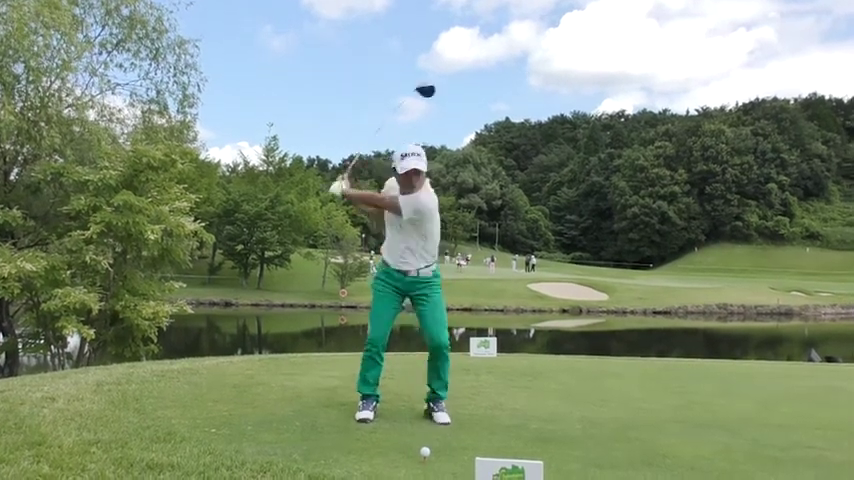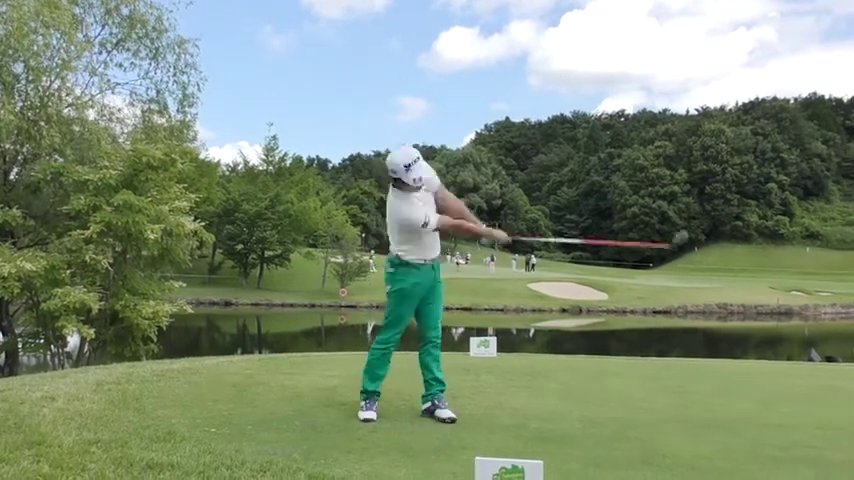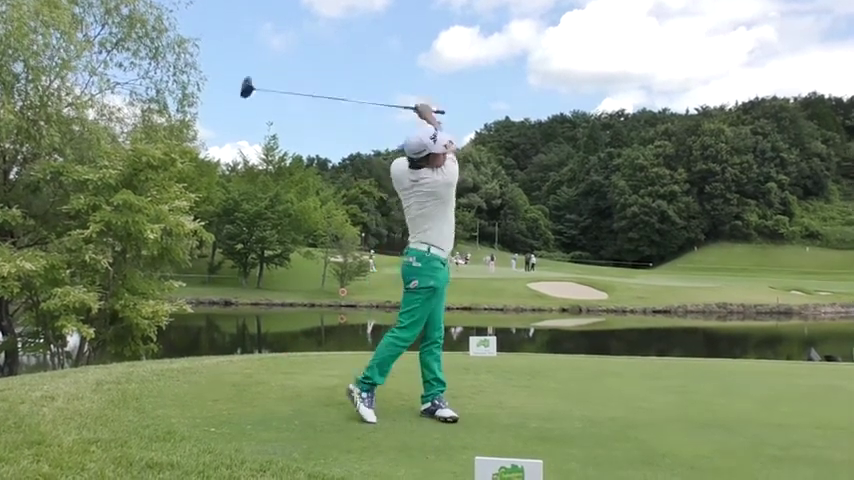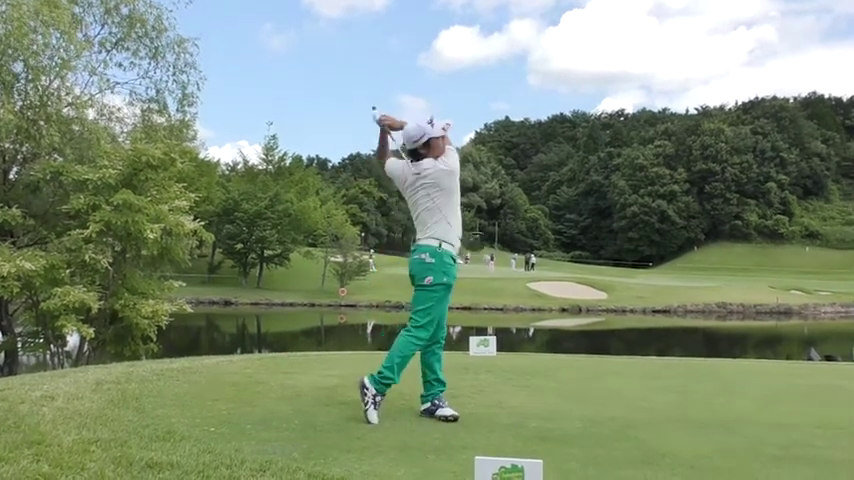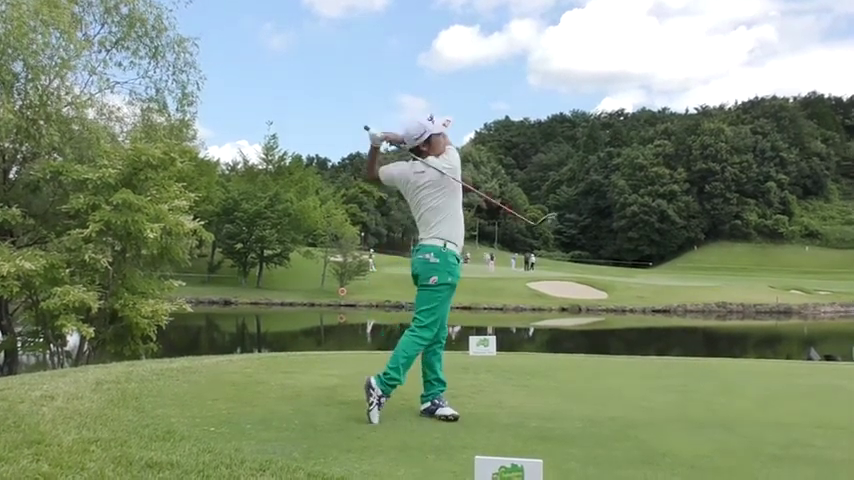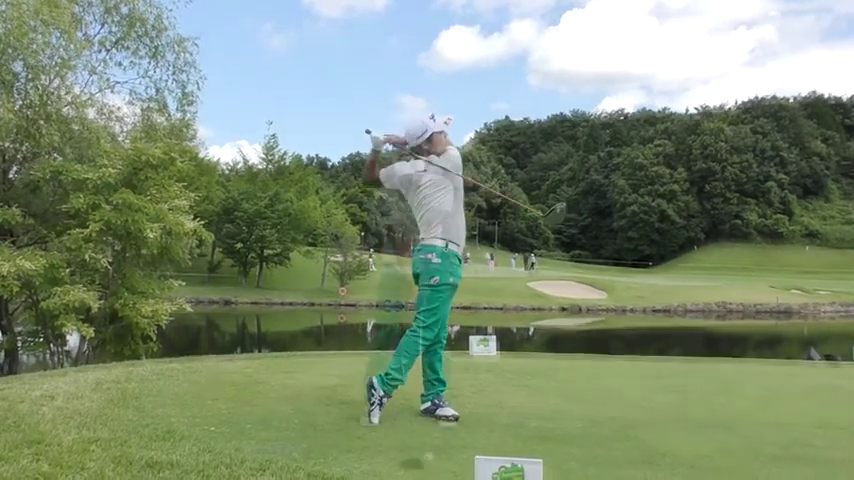
dt=0.2s
person 1, frame 1
left shoulder: (425, 198)
right shoulder: (399, 189)
left elbow: (383, 201)
left wrist: (349, 192)
left hip: (425, 278)
right hip: (391, 274)
left knee: (440, 340)
right knee: (376, 339)
left ankle: (437, 400)
right ankle: (368, 398)
person 1, frame 2
left shoulder: (420, 174)
right shoulder: (404, 211)
left elbow: (446, 199)
right elbow: (450, 226)
left wrist: (478, 225)
right wrist: (486, 233)
left hip: (428, 269)
right hip: (405, 271)
left knee: (431, 336)
right knee: (389, 337)
left ankle: (433, 399)
right ankle: (369, 396)
person 1, frame 3
left shoulder: (400, 169)
right shoulder: (444, 177)
right elbow: (451, 152)
left wrist: (429, 123)
right wrist: (431, 118)
left hip: (424, 261)
right hip: (427, 264)
left knee: (433, 336)
right knee: (405, 330)
left ankle: (433, 398)
right ankle: (364, 386)
person 1, frame 4
left shoulder: (402, 170)
right shoulder: (446, 167)
left elbow: (383, 160)
right elbow: (448, 142)
left wrist: (385, 131)
right wrist: (401, 126)
left hip: (426, 256)
right hip: (437, 258)
left knee: (435, 335)
right knee: (419, 328)
left ankle: (433, 398)
right ankle: (377, 383)
person 1, frame 5
left shoulder: (404, 170)
right shoulder: (448, 164)
left elbow: (370, 174)
right elbow: (447, 145)
left wrist: (375, 145)
right wrist: (400, 138)
left hip: (427, 255)
right hip: (441, 257)
left knee: (435, 334)
right knee: (423, 327)
left ankle: (432, 397)
right ankle: (383, 383)
person 1, frame 6
left shoulder: (406, 169)
right shoulder: (449, 162)
left elbow: (370, 178)
left wrist: (376, 149)
left hip: (428, 256)
right hip: (441, 257)
left knee: (435, 333)
right knee: (424, 329)
left ankle: (433, 397)
right ankle: (384, 385)
